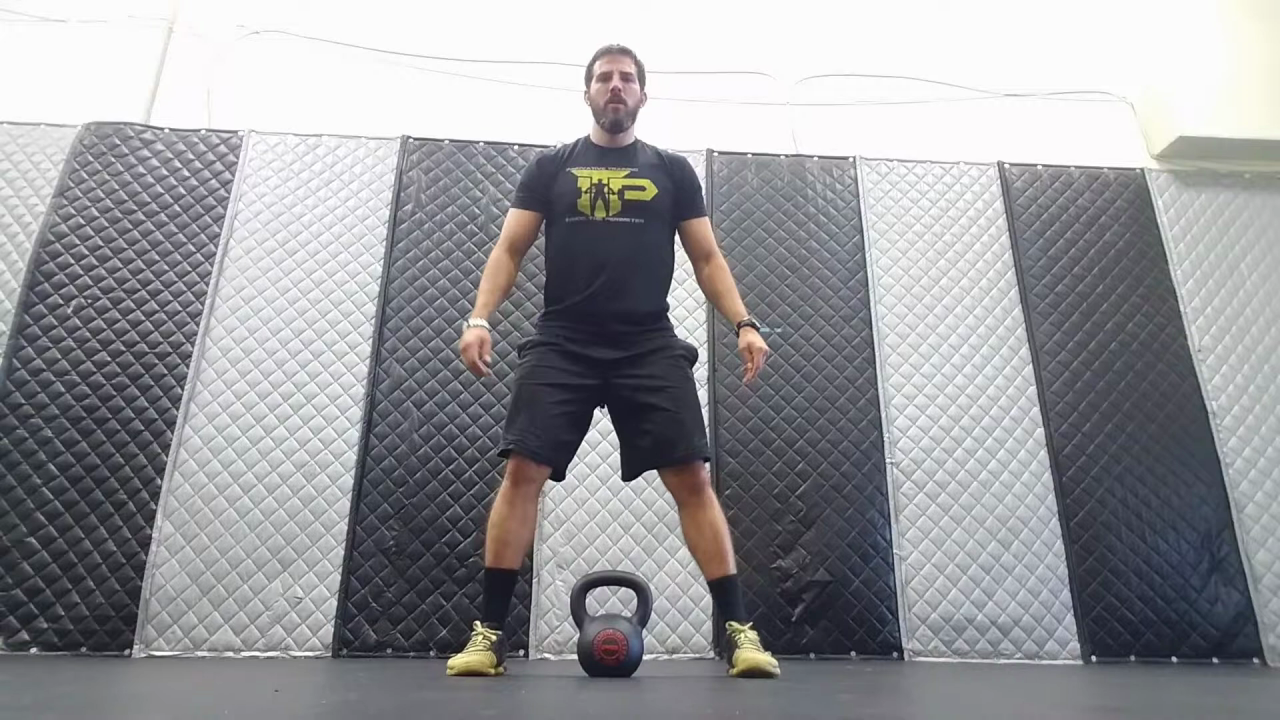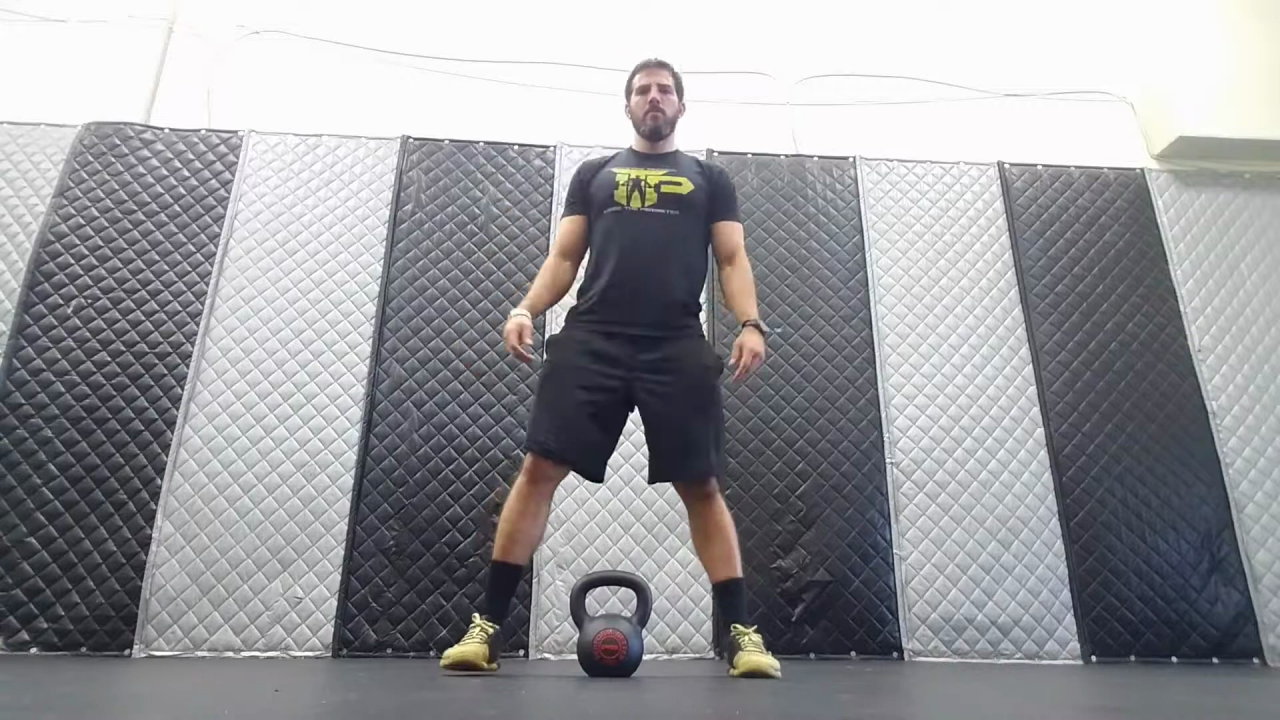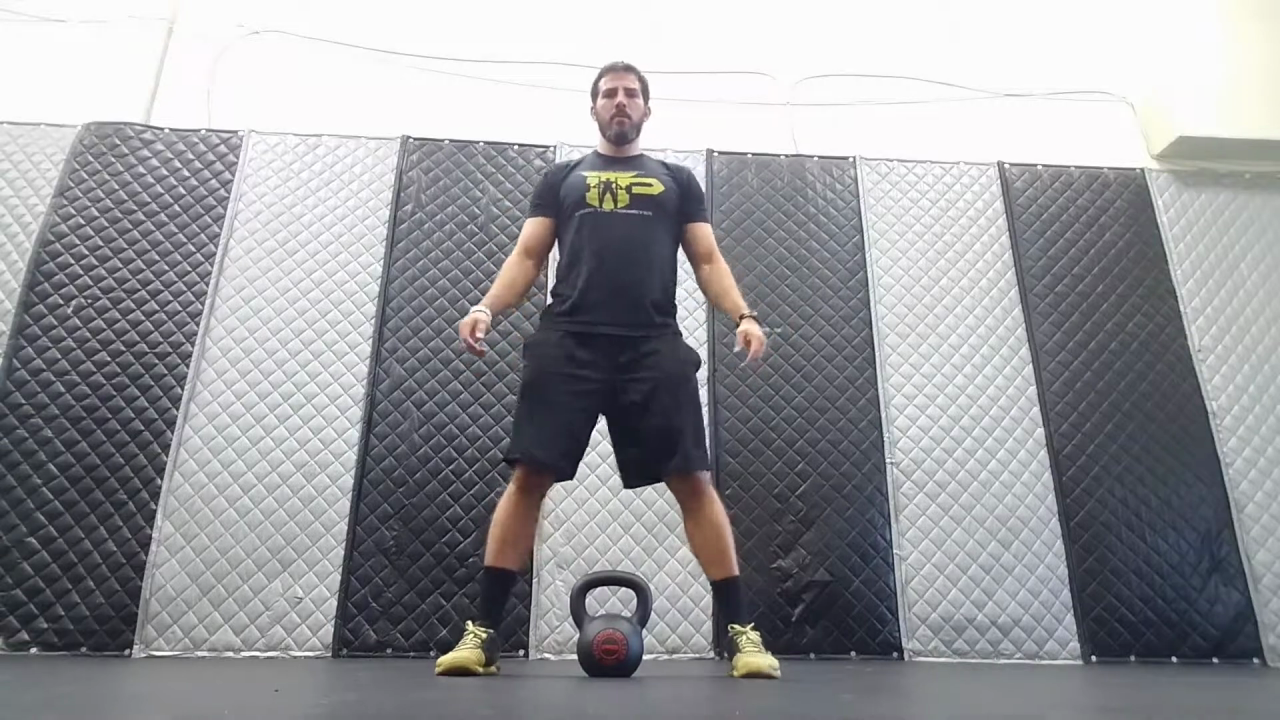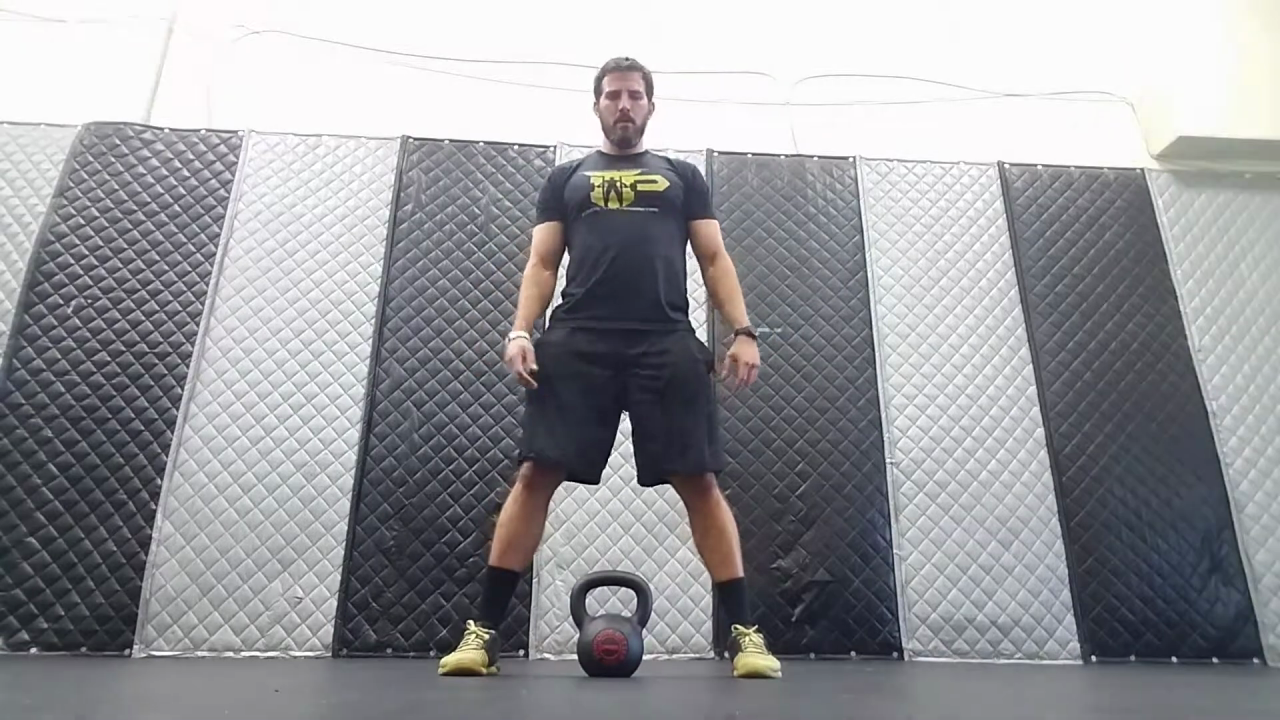
dt=0.4s
person 1, frame 1
left shoulder: (672, 170)
right shoulder: (551, 167)
left elbow: (707, 257)
right elbow: (509, 250)
left wrist: (744, 324)
right wrist: (479, 317)
left hip: (649, 347)
right hip: (562, 346)
left knee: (692, 477)
right knee: (522, 471)
left ankle: (737, 629)
right ankle: (489, 632)
person 1, frame 2
left shoulder: (709, 178)
right shoulder: (594, 173)
left elbow: (734, 261)
right elbow: (564, 257)
left wrist: (750, 324)
right wrist: (524, 309)
left hip: (677, 348)
right hip: (591, 342)
left knee: (701, 486)
right knee: (540, 469)
left ankle: (740, 632)
right ankle: (487, 626)
person 1, frame 3
left shoulder: (676, 179)
right shoulder: (561, 176)
left elbow: (707, 260)
right elbow: (526, 256)
left wrist: (744, 317)
right wrist: (486, 308)
left hip: (654, 347)
right hip: (567, 344)
left knee: (692, 481)
right knee: (529, 476)
left ankle: (741, 630)
right ankle: (481, 631)
person 1, frame 4
left shoulder: (682, 175)
right shoulder: (567, 177)
left elbow: (715, 260)
right elbow: (541, 264)
left wrist: (743, 331)
right wrist: (521, 330)
left hip: (666, 344)
right hip: (577, 342)
left knee: (699, 483)
right knee: (537, 476)
left ankle: (744, 632)
right ankle: (483, 631)
